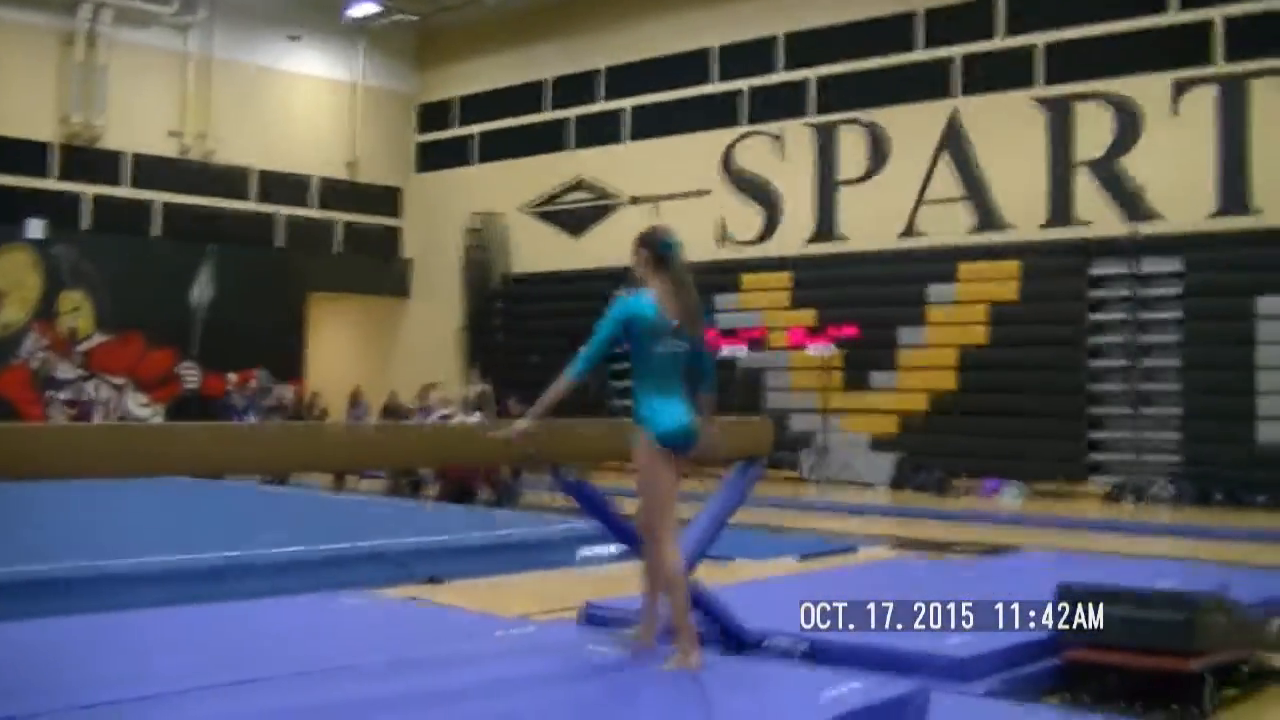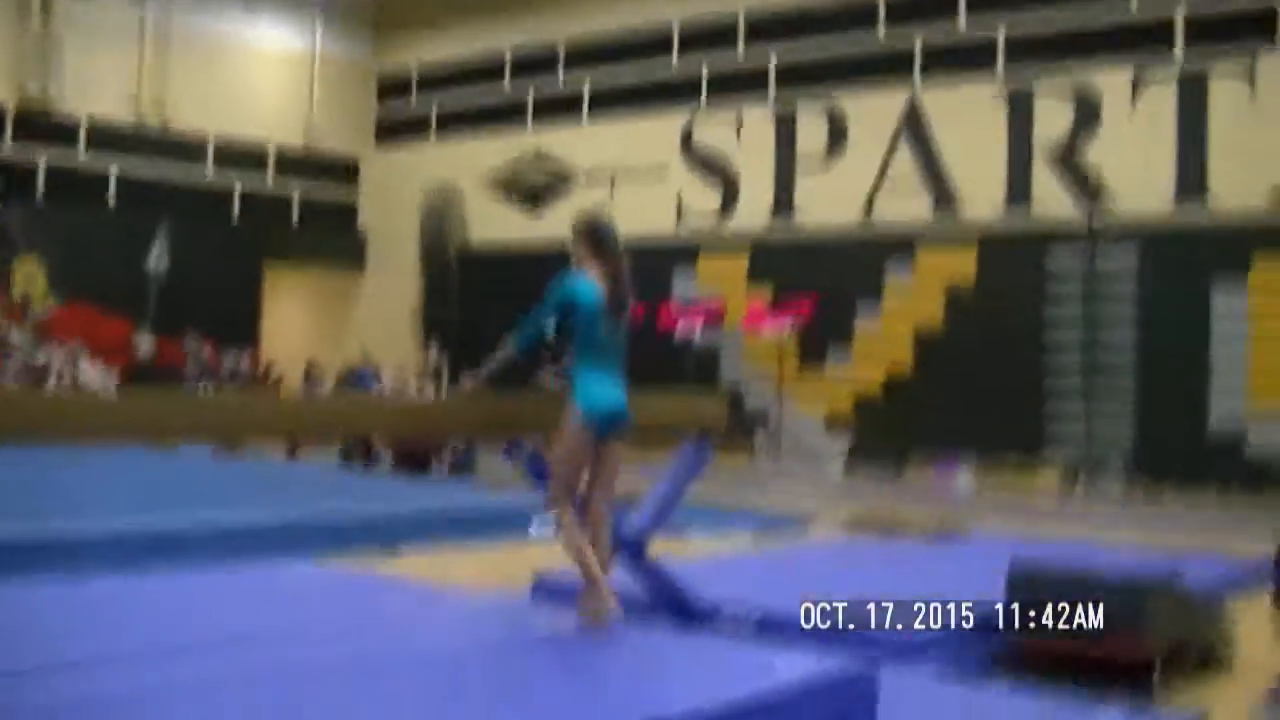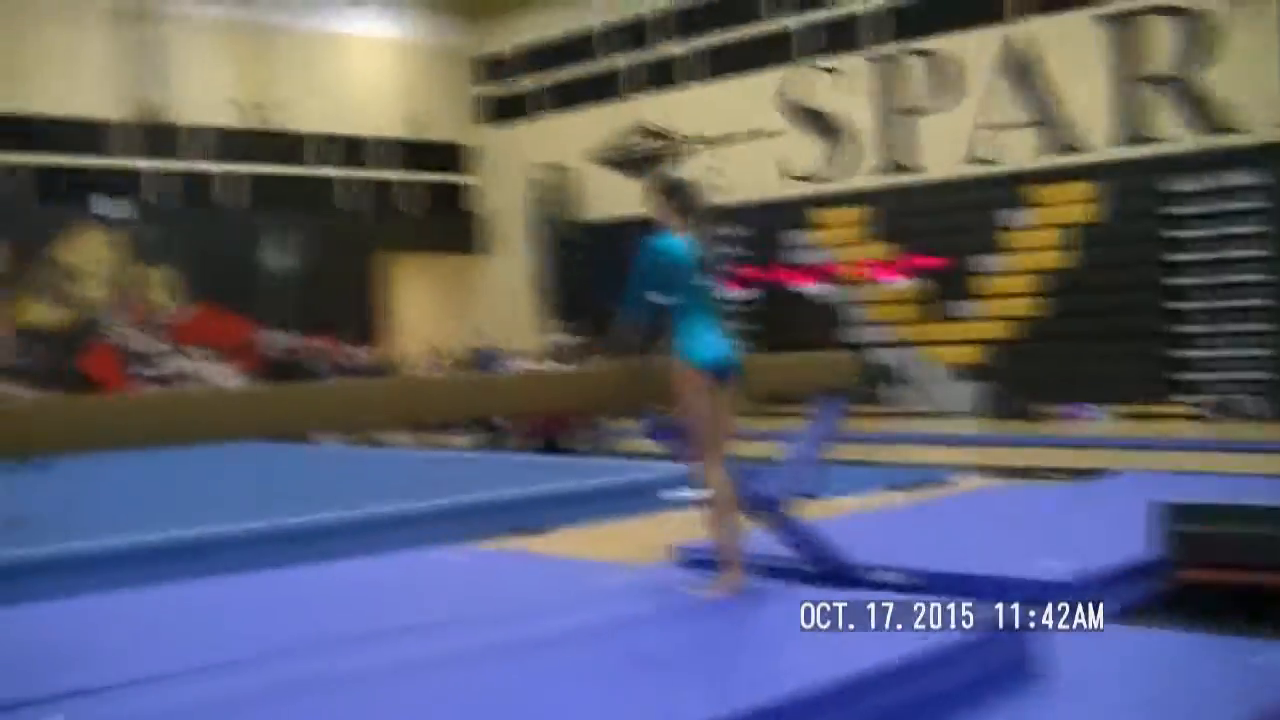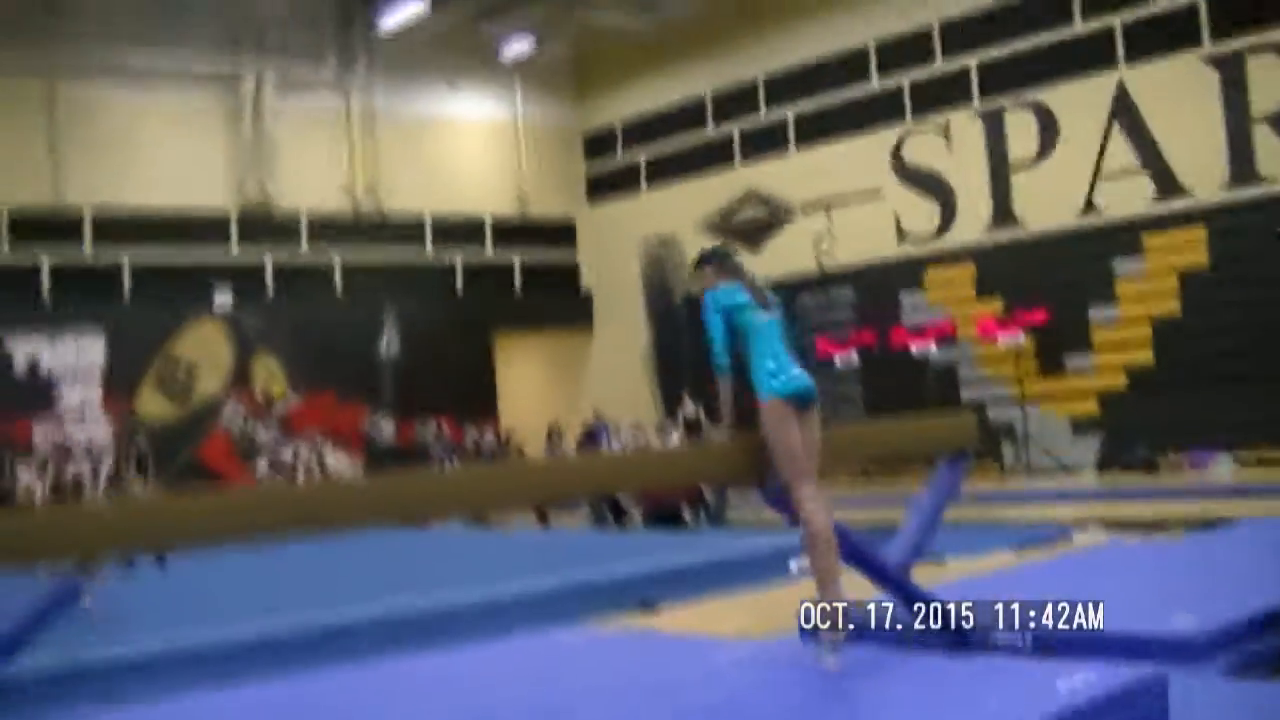
dt=0.5s
person 1, frame 1
left shoulder: (629, 306)
right shoulder: (689, 310)
left elbow: (583, 364)
right elbow: (704, 374)
left wrist: (531, 415)
right wrist: (704, 425)
left hip: (654, 425)
right hip: (683, 423)
left knee: (662, 535)
right knee: (652, 527)
left ankle: (688, 647)
right ankle: (648, 625)
person 1, frame 2
left shoulder: (570, 286)
right shoulder: (619, 292)
left elbow: (528, 335)
left wrist: (481, 374)
left hip: (589, 405)
right hip: (617, 403)
left knee: (561, 503)
right knee: (596, 509)
left ankle: (600, 592)
right ankle: (595, 604)
person 1, frame 3
left shoulder: (659, 246)
right shoulder: (699, 245)
left elbow: (638, 304)
left hip: (696, 356)
right hip: (724, 352)
left knee: (708, 462)
right knee: (714, 460)
left ankle: (732, 564)
right ankle: (732, 561)
person 1, frame 4
left shoulder: (716, 299)
right shoulder: (765, 294)
left elbow: (722, 360)
left wrist: (724, 419)
left hip: (775, 390)
right hip: (804, 384)
left knee: (803, 492)
right knee: (811, 487)
left ankle: (831, 596)
right ankle: (833, 590)
